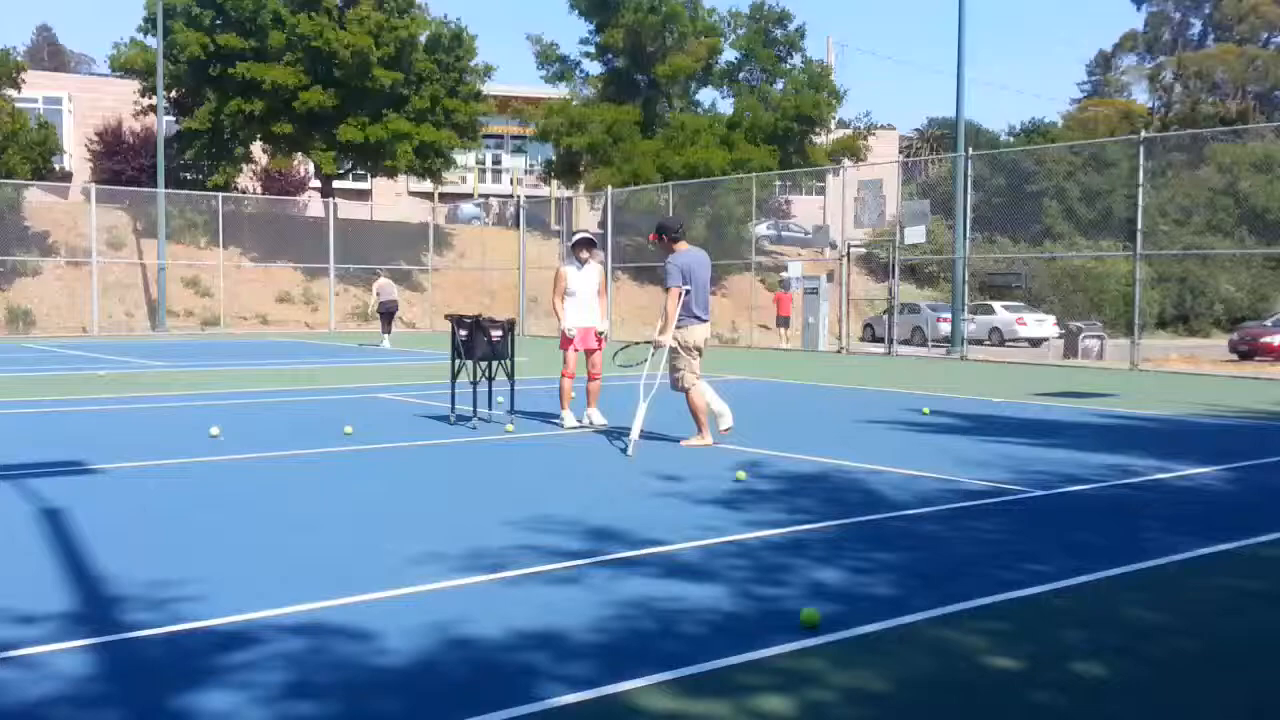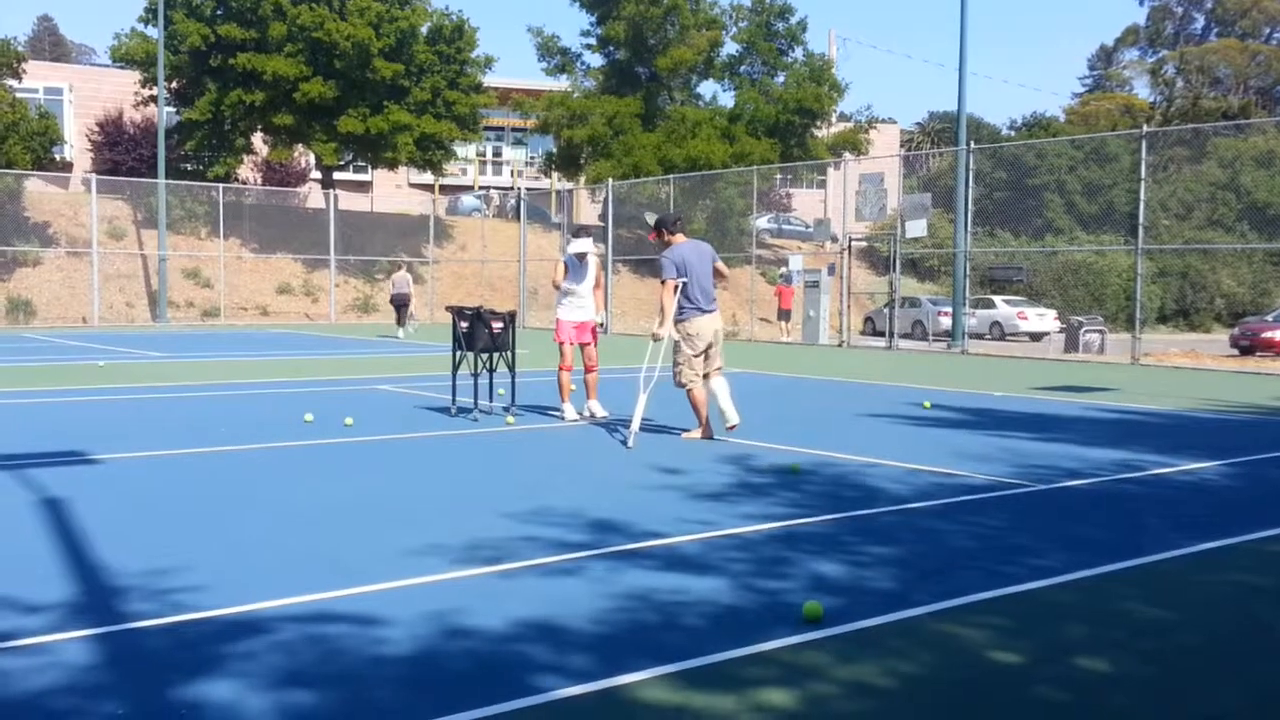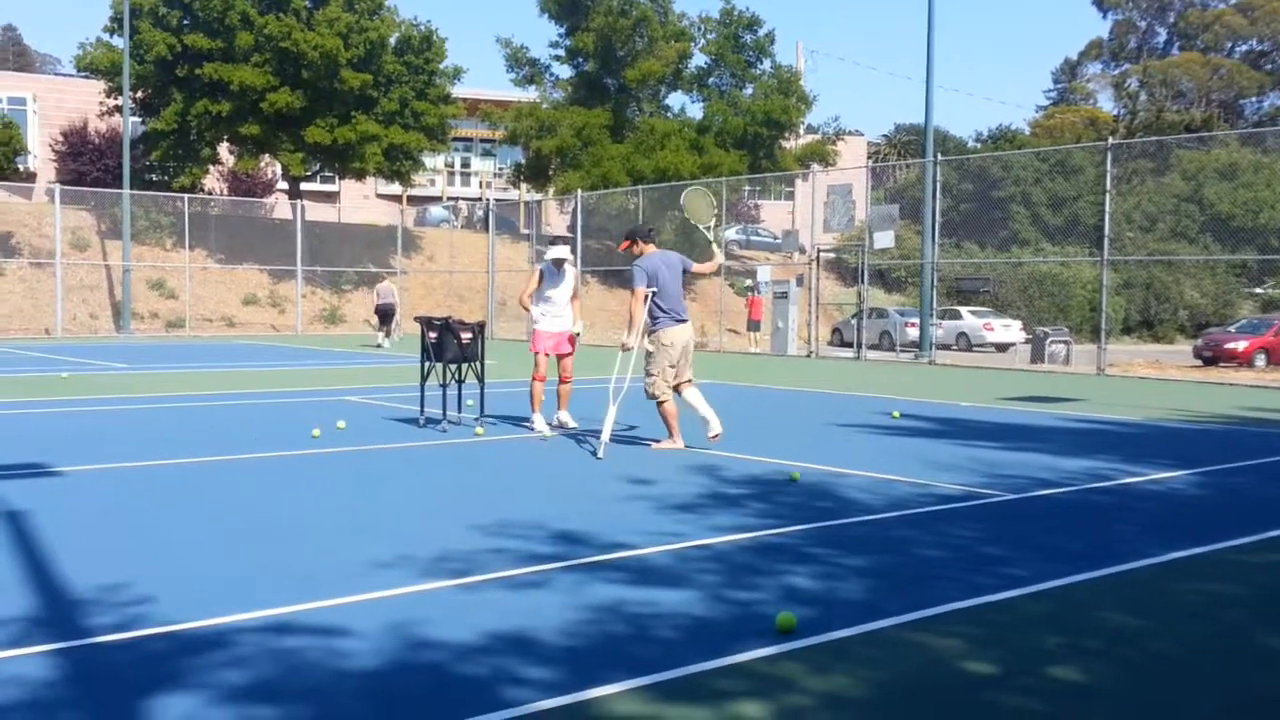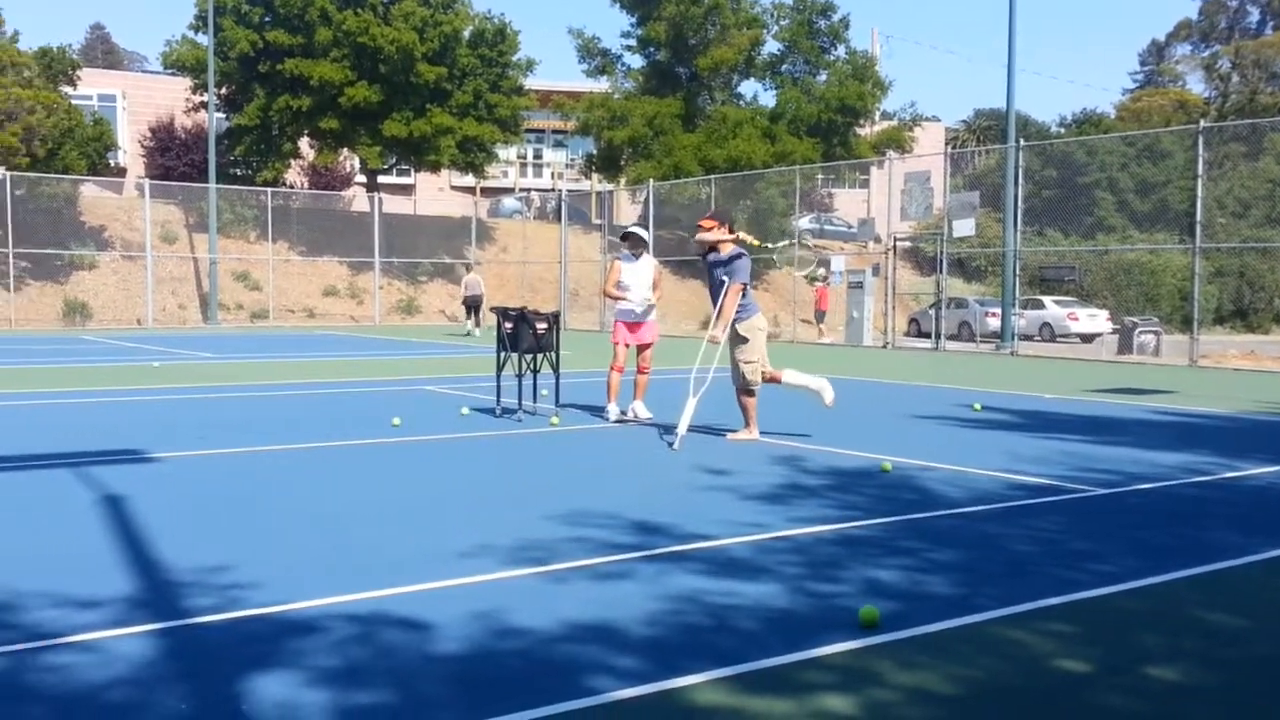
dt=1s
person 1, frame 1
left shoulder: (673, 262)
right shoulder: (702, 255)
left elbow: (673, 299)
left wrist: (666, 332)
left hip: (685, 329)
right hip: (703, 325)
left knee: (689, 384)
right knee: (693, 379)
left ankle: (704, 435)
right ankle: (721, 411)
person 1, frame 2
left shoulder: (668, 256)
right shoulder: (704, 246)
left elbow: (668, 292)
right elbow: (725, 273)
left wrist: (664, 325)
left hip: (691, 323)
right hip: (714, 318)
left knee: (692, 379)
right knee: (714, 370)
left ankle: (704, 428)
right ankle: (729, 412)
person 1, frame 3
left shoulder: (640, 265)
right shoulder: (673, 257)
left elbow: (637, 301)
right elbow: (702, 268)
left wrist: (631, 335)
right wrist: (717, 260)
left hip: (664, 334)
right hip: (685, 328)
left knee: (659, 390)
right knee: (682, 383)
left ankle: (674, 438)
right ankle: (709, 416)
person 1, frame 4
left shoulder: (739, 257)
right shoulder: (710, 251)
left elbow: (732, 296)
right elbow: (698, 238)
left wrist: (719, 328)
right wrist: (729, 237)
left hip: (747, 323)
right hip: (738, 326)
left knee: (744, 381)
right knee: (764, 374)
left ankle: (751, 429)
right ankle: (816, 383)
person 2, frame 1
left shoulder: (598, 269)
right shoulder: (564, 271)
right elbow: (556, 299)
left wrist: (604, 321)
right wrist: (563, 323)
left hip: (593, 326)
right hip: (573, 327)
left knee: (595, 371)
right knee: (569, 370)
left ankle: (591, 412)
right ankle: (566, 414)
person 2, frame 2
left shoulder: (595, 262)
right shoulder: (564, 263)
right elbow: (556, 281)
left wrist: (600, 312)
right wrist: (562, 285)
left hip: (588, 318)
right hip: (567, 318)
left knee: (592, 363)
right knee: (566, 363)
left ankle: (592, 404)
right ankle: (566, 406)
person 2, frame 3
left shoulder: (572, 272)
right shoulder: (541, 272)
right elbow: (524, 296)
left wrist: (577, 321)
right wrist: (531, 309)
left hip: (565, 329)
right hip: (543, 328)
left knee: (566, 374)
right knee: (540, 373)
left ankle: (561, 415)
right ankle: (536, 416)
person 2, frame 4
left shoulder: (653, 264)
right shoulder: (619, 262)
left elbow: (658, 289)
right elbow: (607, 290)
left wrist: (653, 299)
right wrist: (628, 296)
left hip: (647, 319)
right hip: (624, 319)
left knee: (645, 365)
right knee: (618, 363)
left ankle: (637, 405)
right ankle: (611, 406)
